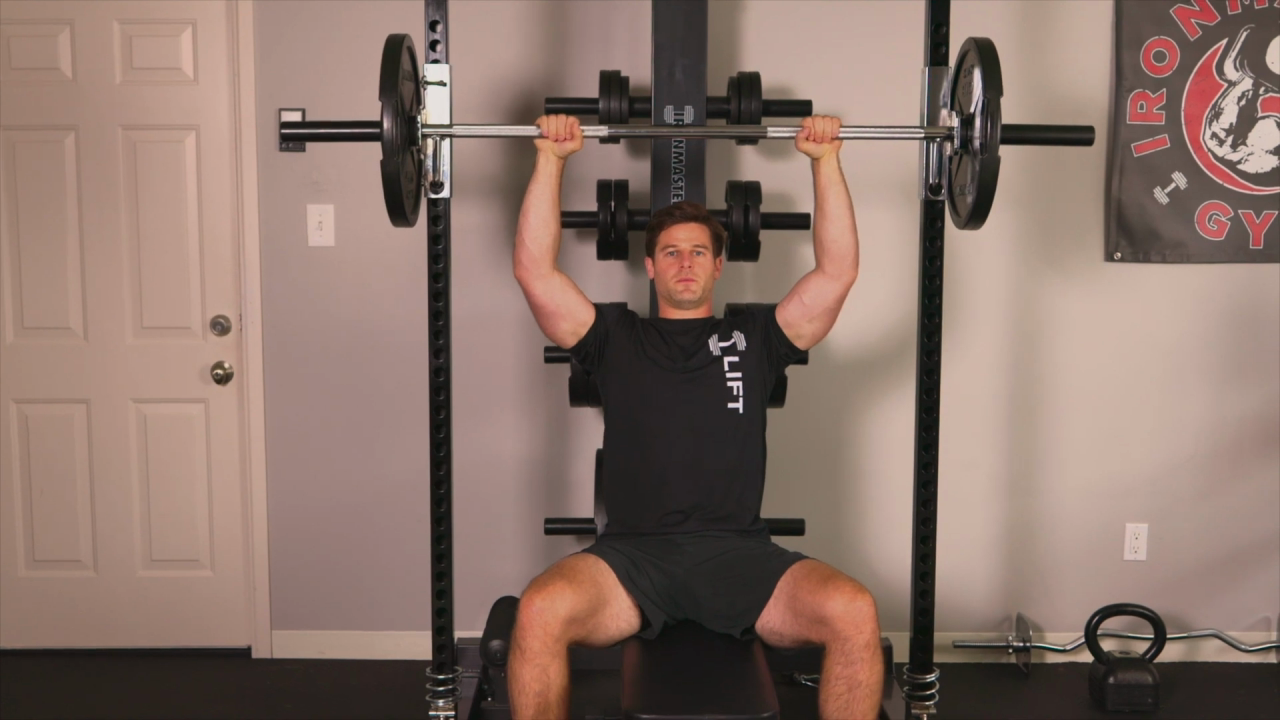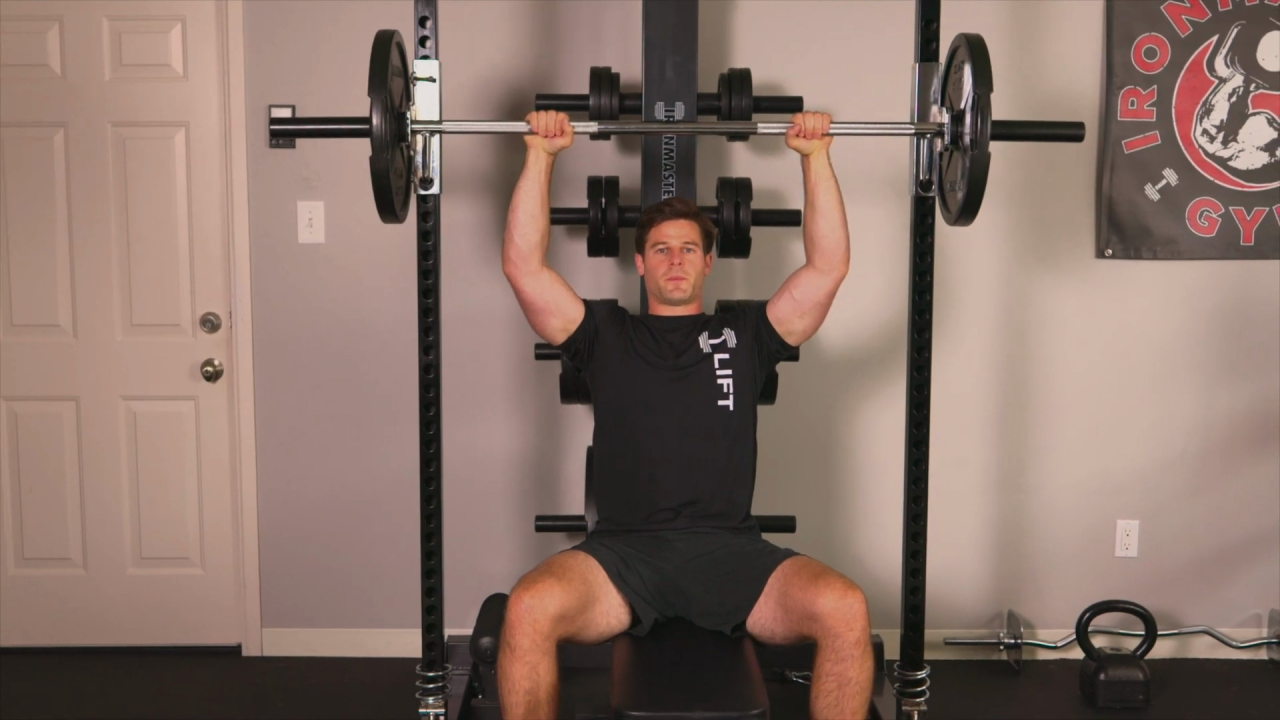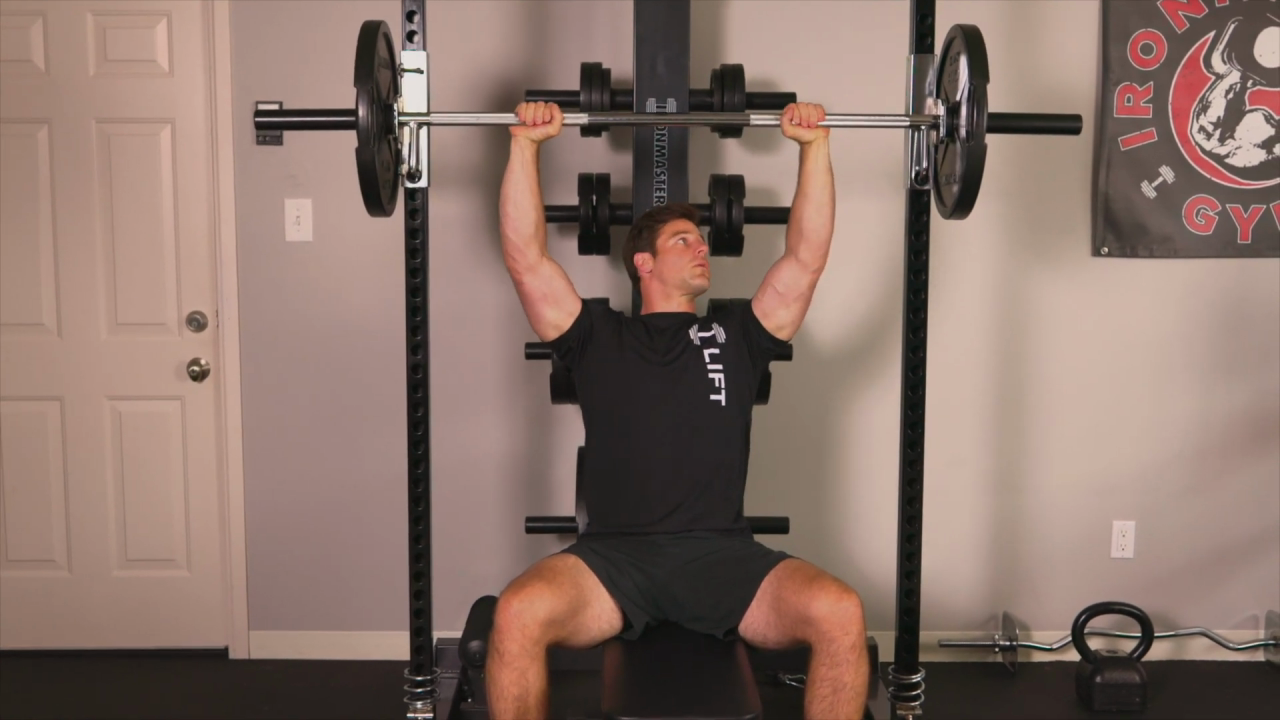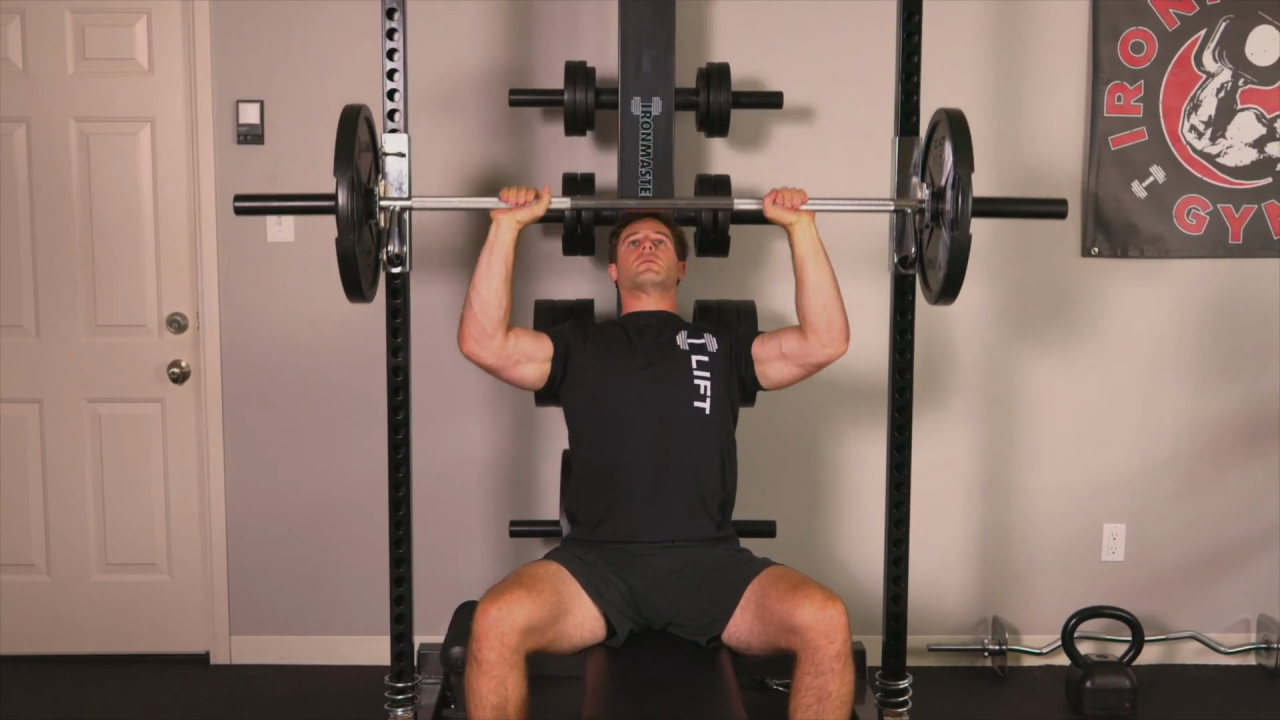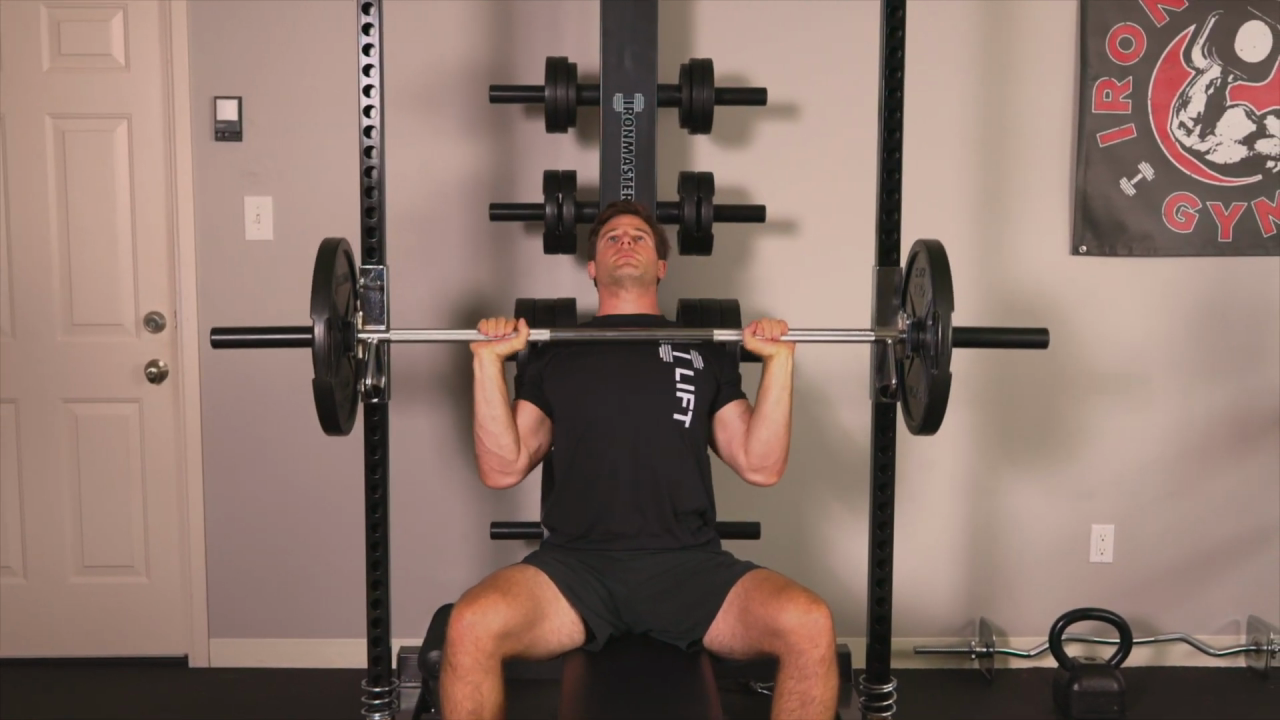
dt=1s
person 1, frame 1
left shoulder: (754, 339)
right shoulder: (615, 338)
left elbow: (838, 270)
right elbow: (533, 268)
left wrist: (826, 160)
right wrist: (550, 158)
left hip: (738, 551)
right hip: (632, 553)
left knee: (854, 615)
right knee: (539, 613)
person 1, frame 2
left shoulder: (744, 335)
right shoulder: (605, 334)
left elbow: (828, 267)
right elbow: (524, 266)
left wrist: (815, 157)
right wrist: (540, 154)
left hip: (729, 549)
right hip: (623, 550)
left knee: (845, 610)
right knee: (528, 611)
person 1, frame 3
left shoulder: (737, 336)
right shoulder: (598, 336)
left elbow: (806, 255)
right elbow: (525, 257)
left wrist: (815, 147)
right wrist: (524, 144)
left hip: (722, 553)
right hip: (614, 554)
left knee: (840, 614)
right knee: (517, 616)
person 1, frame 4
left shoulder: (720, 344)
right shoulder: (579, 344)
left elbow: (826, 342)
right elbow: (482, 343)
left wrist: (800, 228)
right wrist: (507, 226)
left hip: (707, 560)
right hip: (597, 559)
left knee: (826, 623)
right knee: (495, 624)
person 1, frame 5
left shoulder: (704, 350)
right shoulder: (553, 352)
left elbow: (760, 466)
right elbow: (502, 469)
left wrist: (778, 361)
right wrist: (487, 360)
left hip: (688, 562)
right hip: (577, 561)
left knee: (810, 628)
right knee: (471, 628)
